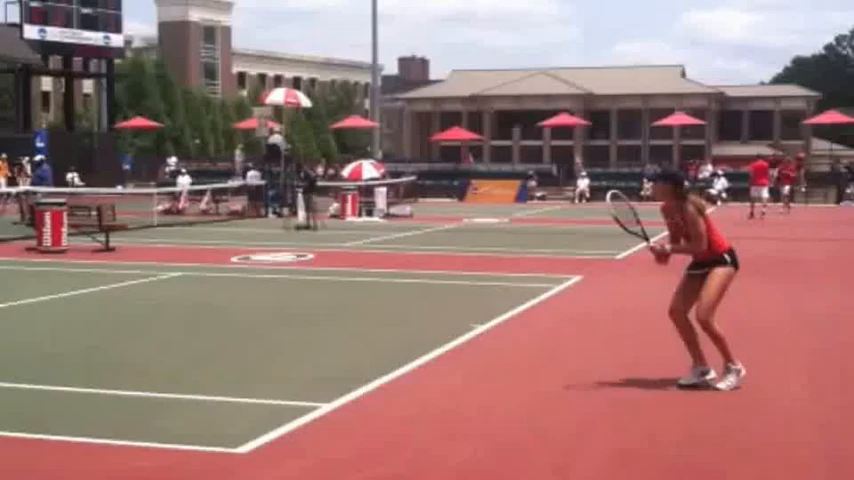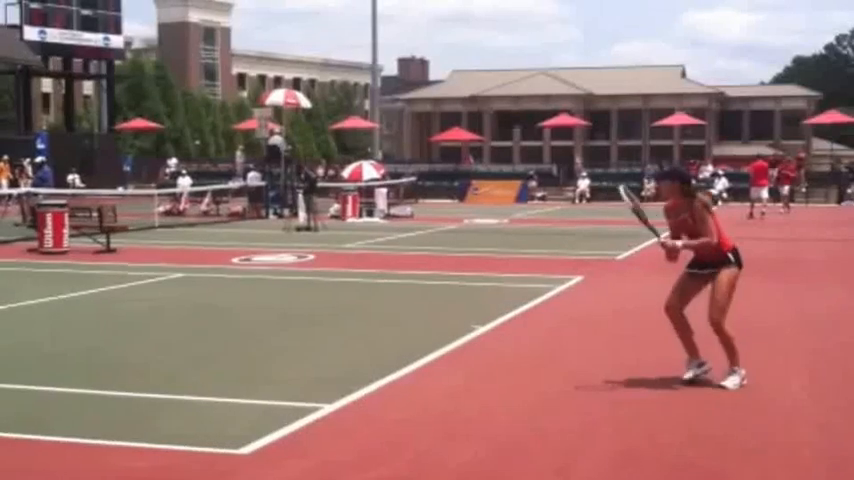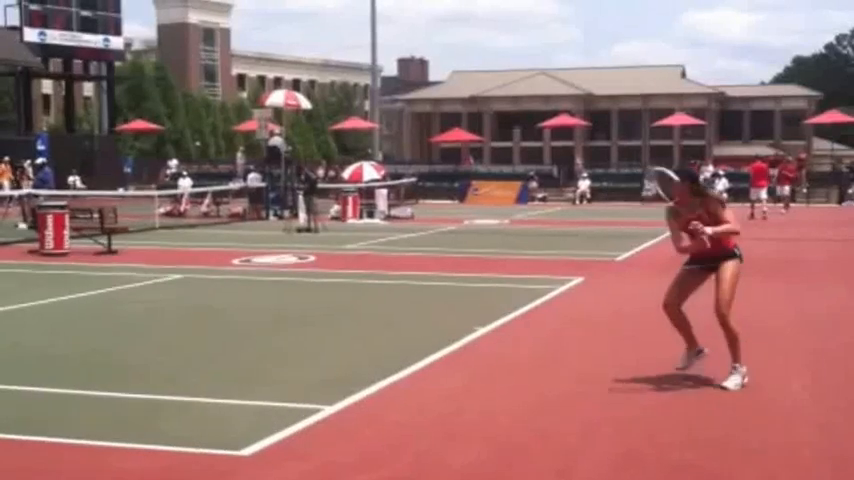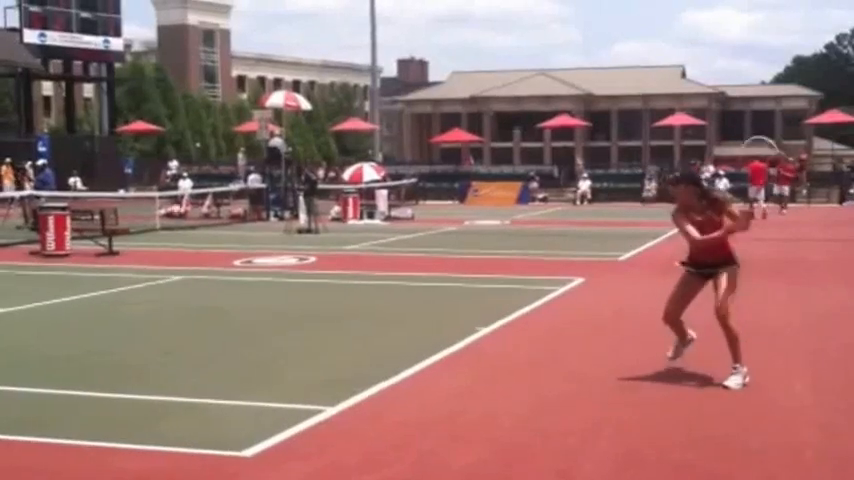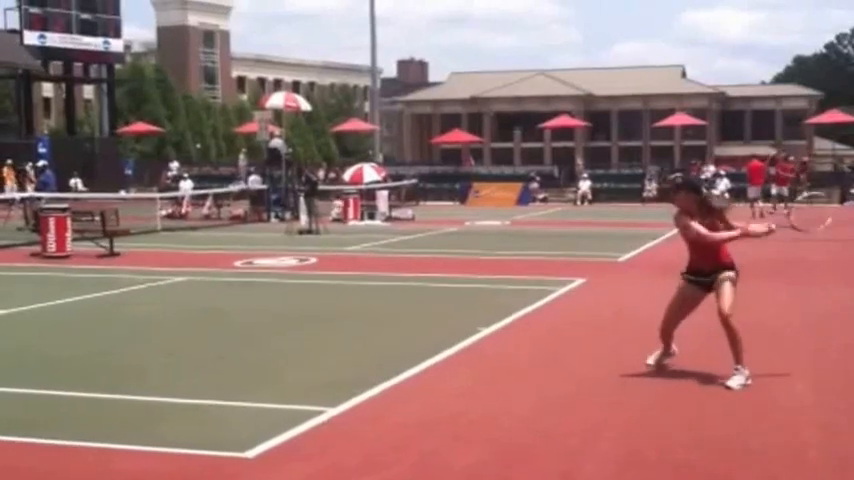
dt=0.1s
person 1, frame 1
left shoulder: (689, 207)
right shoulder: (666, 210)
left elbow: (700, 246)
right elbow: (675, 240)
left wrist: (669, 249)
right wrist: (663, 251)
left hip: (721, 260)
right hip: (700, 263)
left knee: (703, 317)
right knee: (676, 311)
left ankle: (734, 367)
right ankle: (701, 368)
person 1, frame 2
left shoulder: (697, 204)
right shoulder: (670, 210)
left elbow: (711, 240)
right elbow: (677, 239)
left wrist: (681, 245)
right wrist: (672, 248)
left hip: (725, 259)
right hip: (702, 261)
left knee: (715, 319)
right knee: (672, 307)
left ankle: (737, 369)
right ankle: (696, 361)
person 1, frame 3
left shoulder: (710, 200)
right shoulder: (674, 211)
left elbow: (734, 227)
right elbow: (679, 246)
left wrist: (709, 231)
right wrist: (696, 244)
left hip: (726, 256)
right hip: (699, 259)
left knee: (721, 312)
right knee: (669, 304)
left ankle: (739, 368)
right ankle: (694, 348)
person 1, frame 4
left shoulder: (716, 202)
right shoulder: (680, 213)
left elbow: (738, 222)
right elbow: (697, 241)
left wrist: (742, 220)
right wrist: (729, 230)
left hip: (723, 263)
right hip: (697, 264)
left knee: (722, 312)
right knee: (669, 315)
left ankle: (739, 369)
right ankle: (684, 337)
person 1, frame 5
left shoulder: (715, 211)
right shoulder: (681, 217)
left elbow: (732, 229)
right elbow: (707, 239)
left wrist: (757, 228)
right wrist: (742, 232)
left hip: (723, 270)
right hip: (697, 274)
left knee: (725, 313)
right knee: (666, 325)
left ankle: (741, 370)
right ankle: (666, 350)
